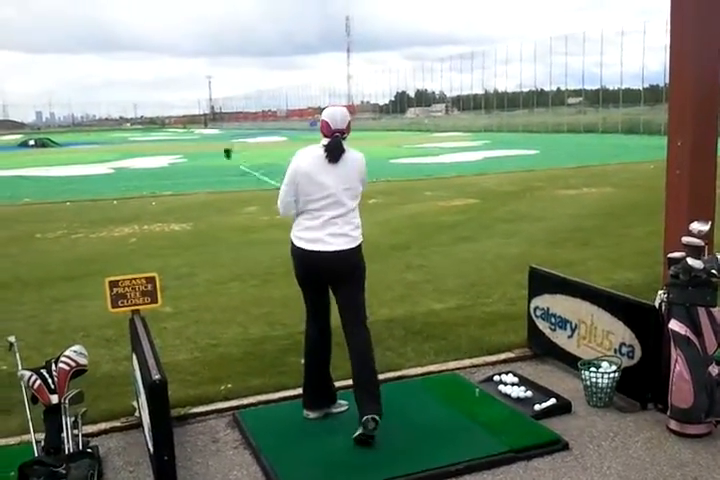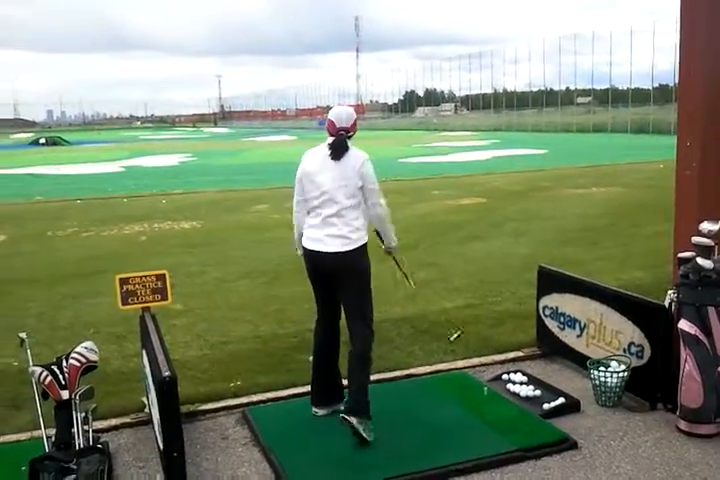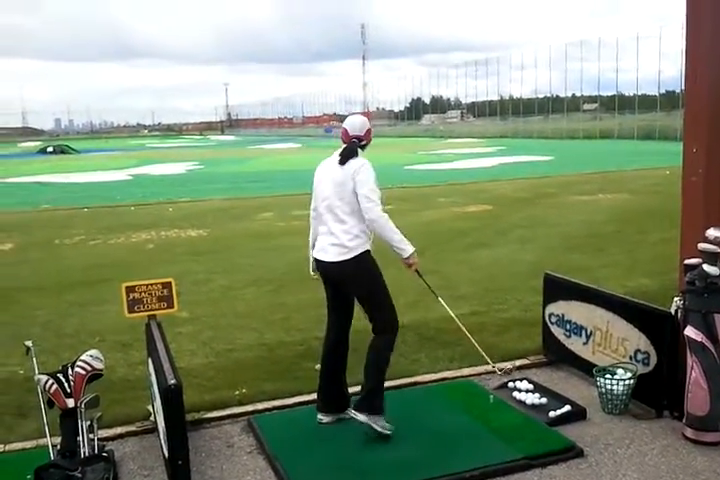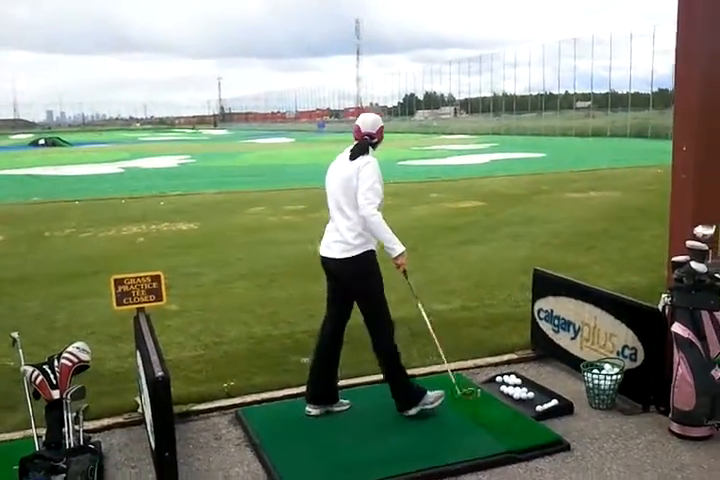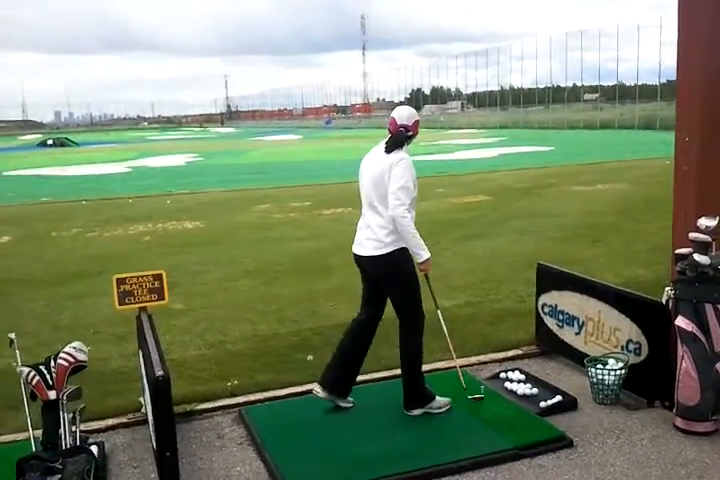
dt=0.3s
person 1, frame 1
left shoulder: (302, 159)
right shoulder: (358, 161)
left elbow: (285, 208)
left hip: (306, 252)
right hip: (346, 254)
left knee: (316, 323)
right knee: (356, 327)
left ankle: (316, 401)
right ankle: (369, 410)
person 1, frame 2
left shoulder: (309, 159)
right shoulder: (359, 159)
left elbow: (299, 209)
right elbow: (377, 207)
left wrist: (301, 244)
right wrist: (390, 241)
left hip: (315, 251)
right hip: (349, 253)
left knee: (326, 321)
right knee: (360, 327)
left ankle: (324, 397)
right ankle: (357, 409)
person 1, frame 3
left shoulder: (323, 167)
right shoulder: (360, 167)
right elbow: (374, 214)
left wrist: (314, 255)
right wrist: (406, 250)
left hip: (326, 258)
right hip: (353, 258)
left knee: (337, 328)
right knee: (386, 325)
left ankle: (330, 405)
right ankle: (368, 405)
person 1, frame 4
left shoulder: (338, 162)
right shoulder: (367, 164)
right elbow: (369, 212)
right wrist: (396, 249)
left hip: (331, 252)
right hip: (356, 255)
left knee: (334, 322)
right knee: (380, 326)
left ankle: (320, 397)
right ankle: (409, 398)
person 1, frame 5
left shoulder: (372, 156)
right shoulder: (401, 160)
right elbow: (399, 213)
right wrist: (421, 253)
left hip: (364, 249)
right hip: (389, 252)
left knee: (369, 315)
right knee: (412, 321)
left ankle: (333, 384)
right ankle: (417, 399)
